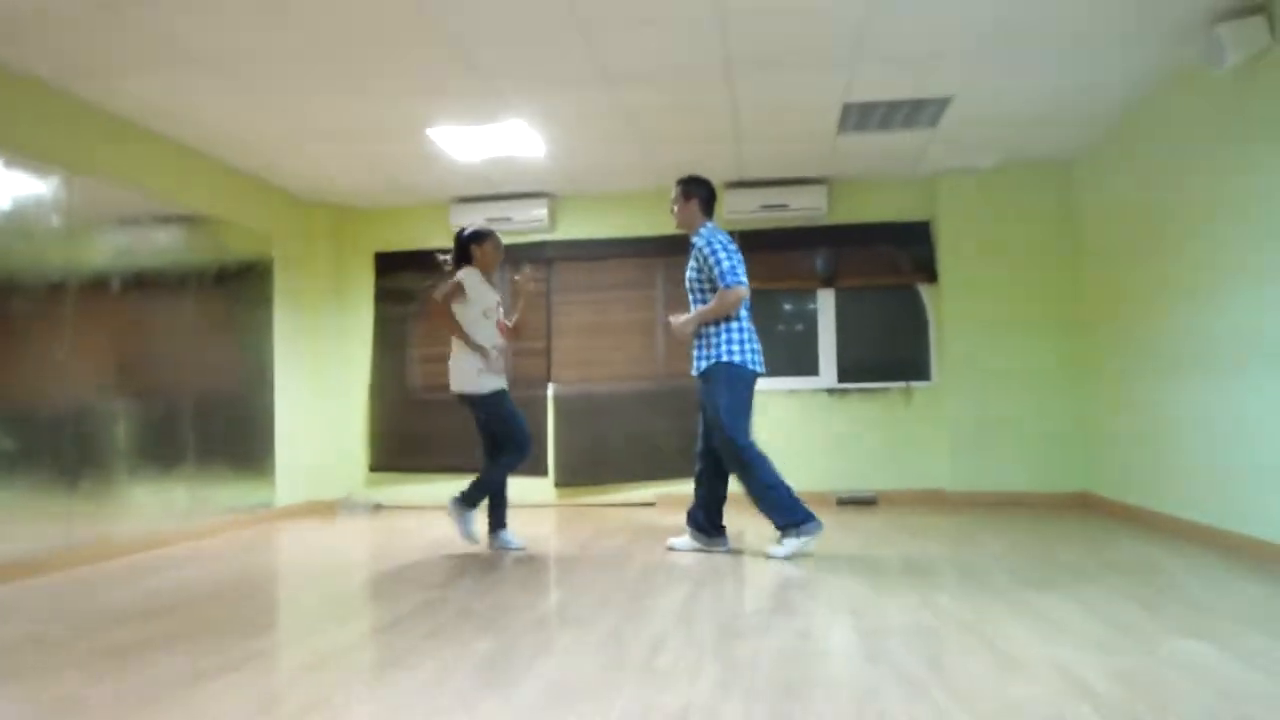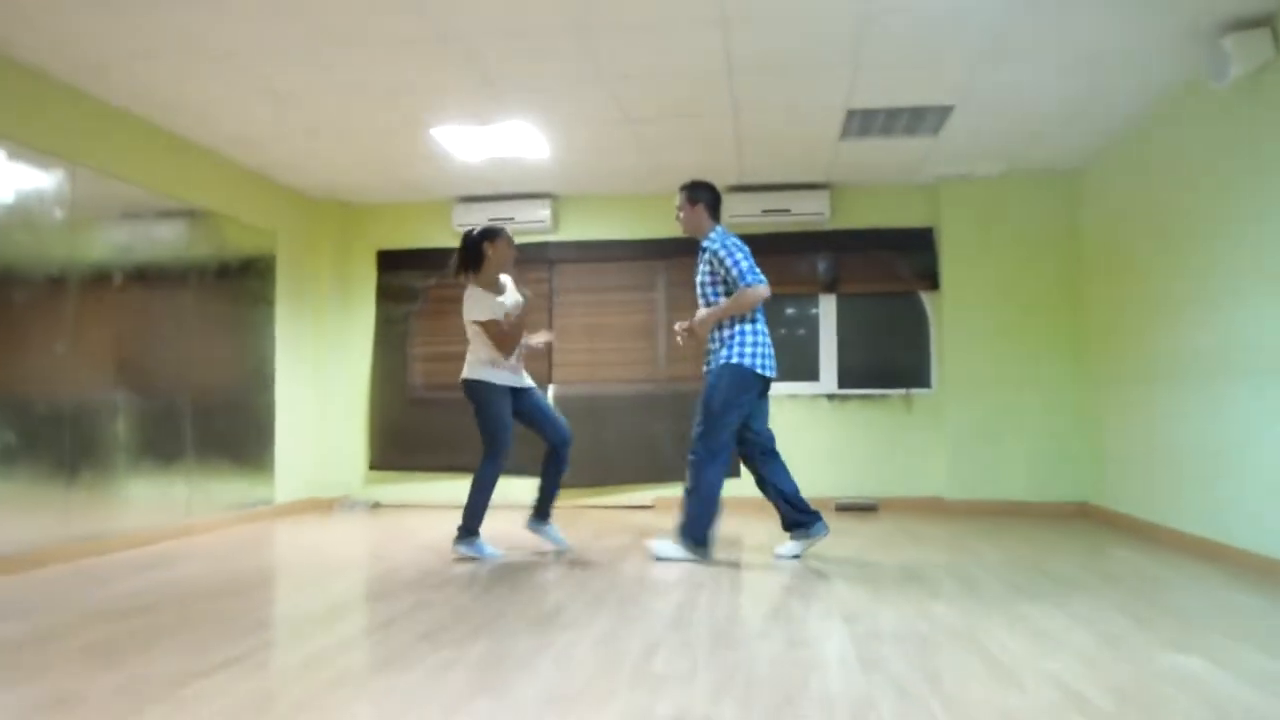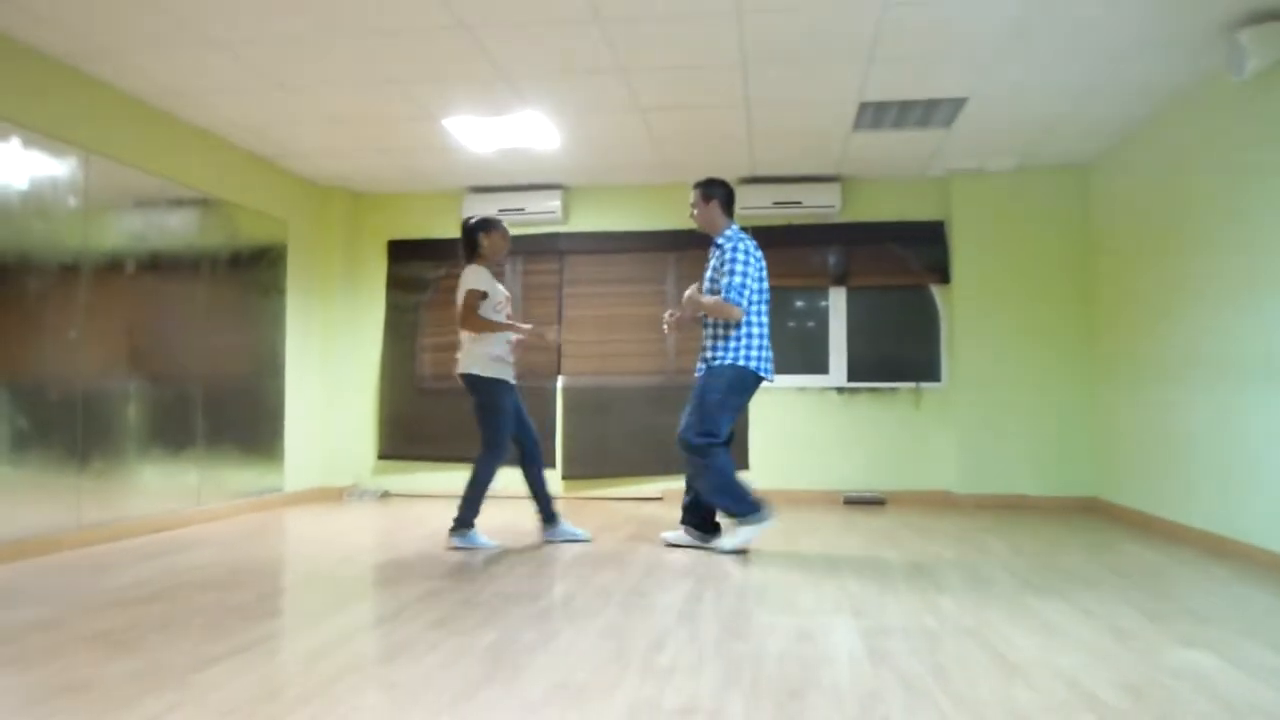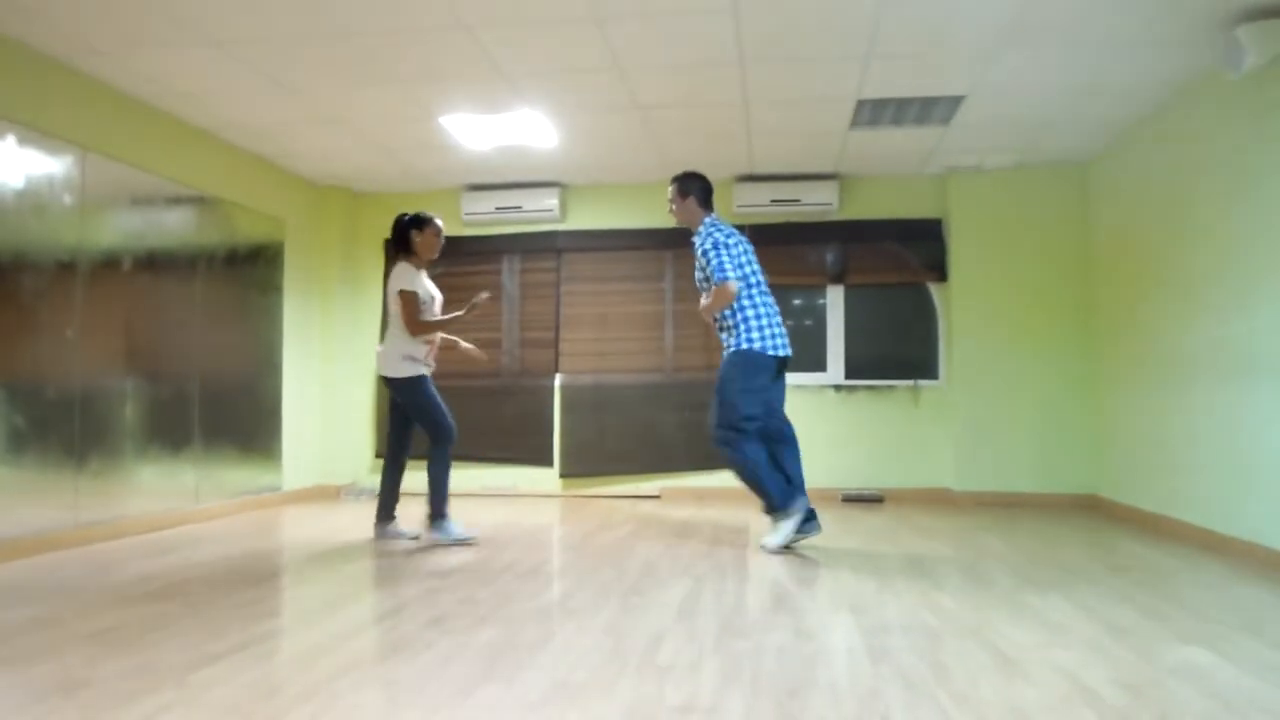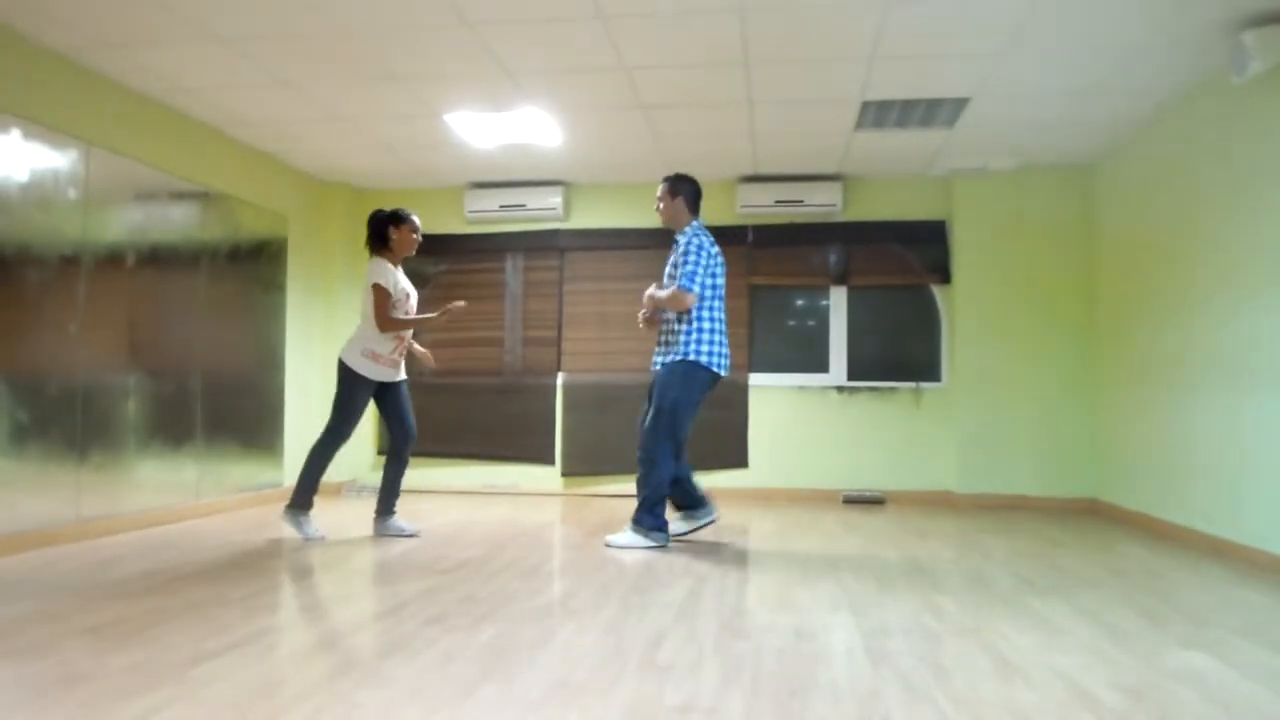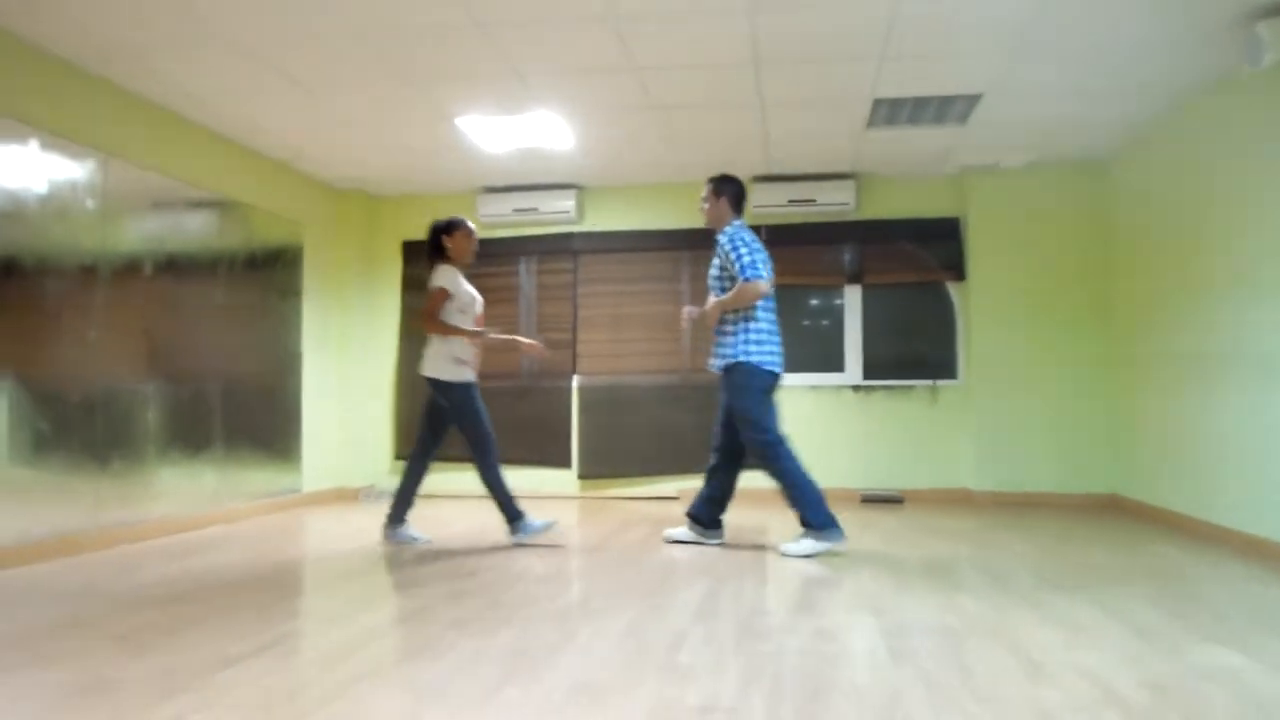
dt=0.5s
person 1, frame 1
left shoulder: (708, 242)
right shoulder: (713, 243)
left elbow: (735, 295)
left wrist: (691, 320)
right wrist: (695, 321)
left hip: (726, 359)
right hip: (720, 359)
left knee: (733, 447)
right knee: (712, 448)
left ankle: (799, 522)
right ankle: (706, 530)
person 1, frame 2
left shoulder: (723, 246)
right shoulder: (715, 250)
left elbow: (758, 291)
left wrist: (711, 315)
right wrist: (697, 326)
left hip: (736, 361)
right hip: (745, 361)
left knee: (707, 448)
right knee: (756, 448)
left ankle: (693, 539)
right ankle: (804, 523)
person 1, frame 3
left shoulder: (738, 248)
right shoulder: (722, 248)
left elbow: (731, 310)
left wrist: (693, 300)
right wrist: (684, 314)
left hip: (737, 361)
right hip: (722, 361)
left knee: (696, 439)
right knee: (698, 438)
left ankle: (748, 514)
right ankle: (698, 526)
person 1, frame 4
left shoulder: (709, 238)
right shoulder: (729, 235)
left elbow: (729, 288)
left wrist: (708, 309)
right wrist: (715, 305)
left hip: (749, 347)
right hip: (767, 345)
left knee: (730, 431)
right knee: (772, 432)
left ankle: (785, 503)
right ankle: (798, 516)
person 1, frame 5
left shoulder: (695, 242)
right shoulder: (688, 243)
left elbow: (684, 298)
left wrist: (653, 296)
right wrist: (657, 316)
left hip: (691, 358)
right hip: (680, 358)
left knee: (657, 440)
right knee: (663, 438)
left ankle: (649, 526)
right ankle: (694, 506)
person 1, frame 6
left shoulder: (734, 240)
right shoulder: (735, 242)
left elbow: (757, 286)
left wrist: (717, 305)
right wrist: (704, 314)
left hip: (747, 358)
right hip: (742, 359)
left knee: (764, 442)
right knee: (728, 444)
left ankle: (822, 527)
right ankle: (704, 523)
person 2, frame 1
left shoulder: (484, 289)
right shoulder: (468, 277)
left elbow: (504, 330)
right elbow: (441, 300)
left wrist: (520, 295)
right wrist: (472, 345)
left hip: (486, 381)
right hip: (477, 382)
left knee: (498, 452)
right knee: (520, 444)
left ankle: (497, 529)
right ankle: (464, 503)
person 2, frame 2
left shoulder: (506, 282)
right shoulder: (476, 298)
right elbow: (506, 347)
left wrist: (531, 340)
right wrist: (522, 309)
left hip: (516, 380)
right hip: (486, 381)
left knee: (561, 437)
right knee: (497, 454)
left ankle: (541, 517)
right ankle: (467, 536)
person 2, frame 3
left shoulder: (487, 277)
right shoulder: (476, 274)
right elbow: (466, 320)
left wrist: (528, 334)
right wrist: (517, 328)
left hip: (497, 372)
right hip: (484, 371)
left knee: (529, 444)
right knee: (497, 446)
left ankle: (550, 522)
right ankle: (462, 528)
person 2, frame 4
left shoulder: (421, 275)
right shoulder: (404, 273)
right elbow: (414, 327)
left wrist: (457, 342)
right wrist: (464, 313)
left hip: (413, 370)
right hip: (402, 369)
left knee: (398, 446)
right knee: (444, 434)
left ankle: (385, 521)
right ankle: (438, 520)
person 2, frame 5
left shoulder: (398, 271)
right shoulder: (381, 268)
right elbow: (384, 322)
left wrist: (412, 344)
right wrist: (436, 314)
left hip: (392, 371)
right hip: (363, 366)
left knee: (405, 436)
right knee: (337, 434)
left ankle: (385, 515)
right ankle: (298, 508)
person 2, frame 6
left shoulder: (458, 281)
right shoulder: (445, 275)
left elbow: (471, 335)
right elbow: (428, 321)
left wrist: (516, 341)
right wrist: (469, 332)
left hip: (455, 376)
right hip: (449, 375)
left knee: (426, 447)
right knee: (483, 445)
left ankle: (396, 522)
right ankle: (516, 523)
